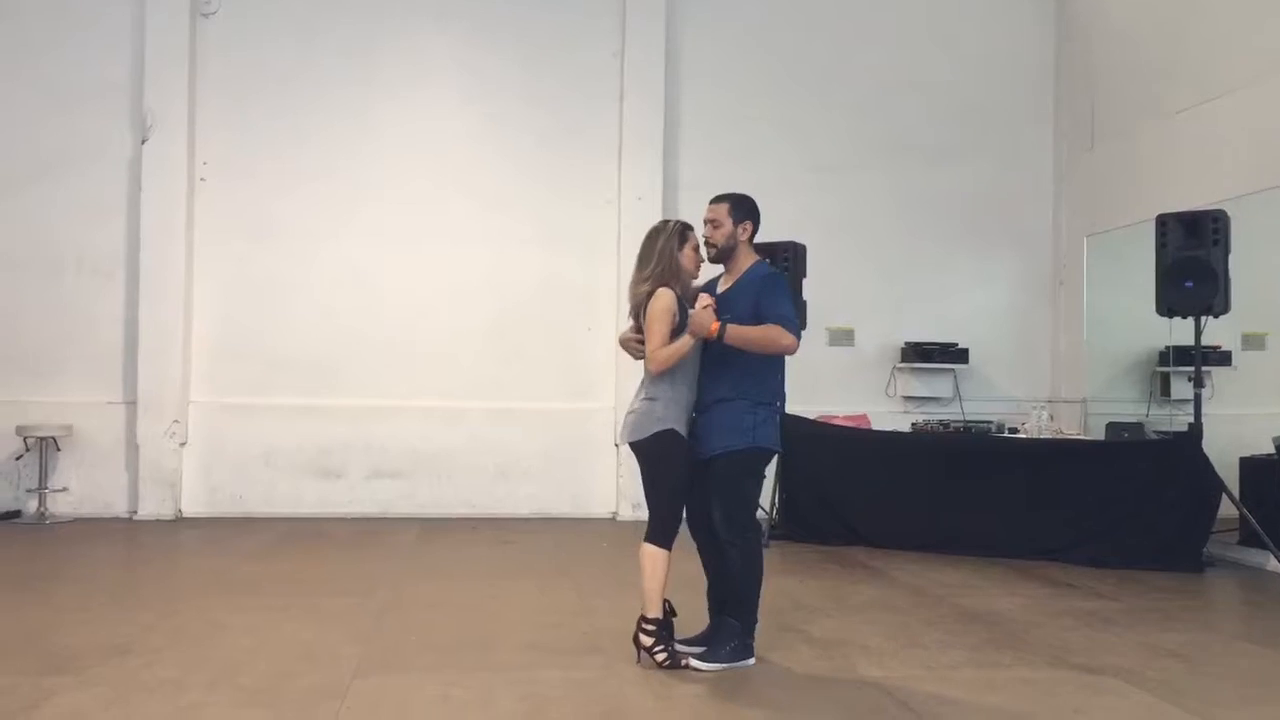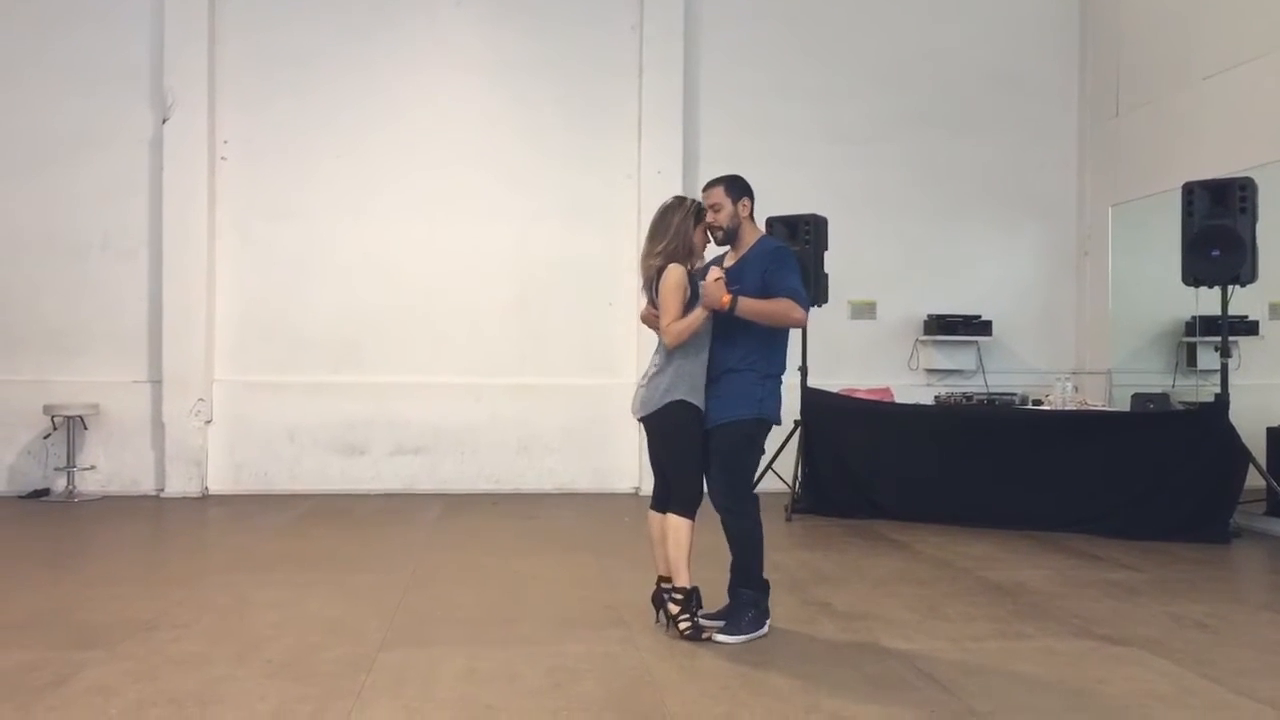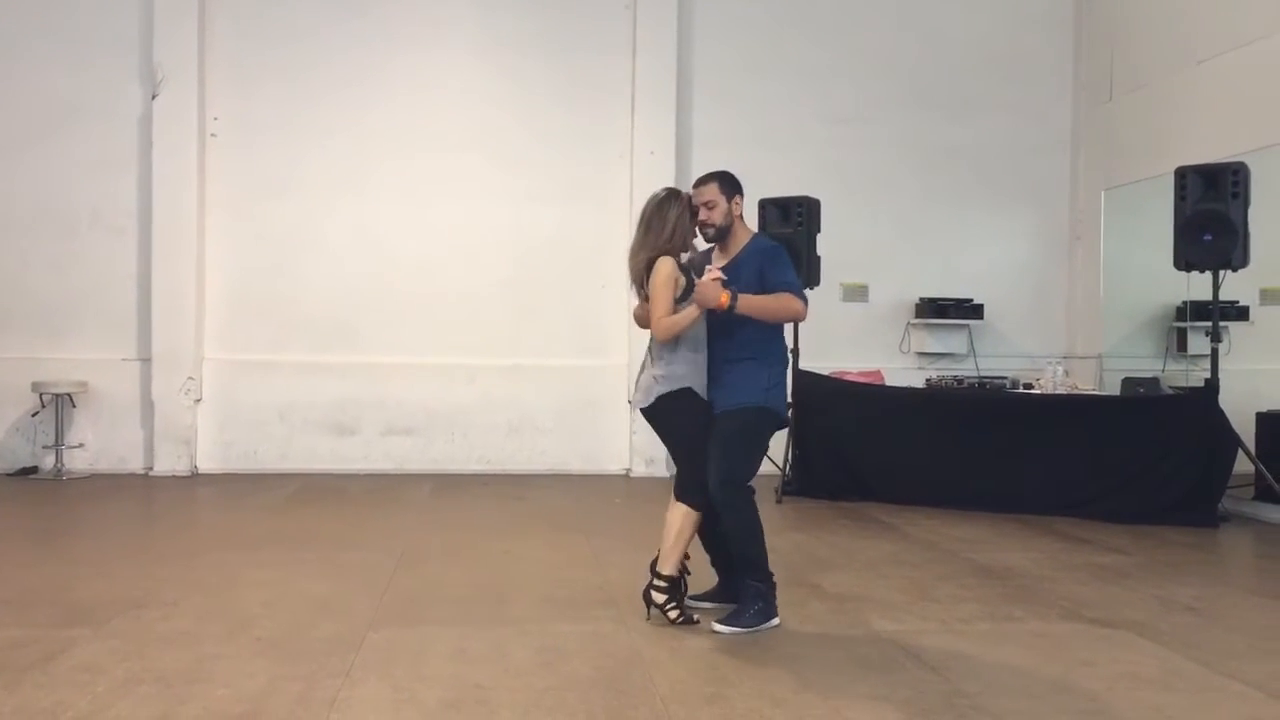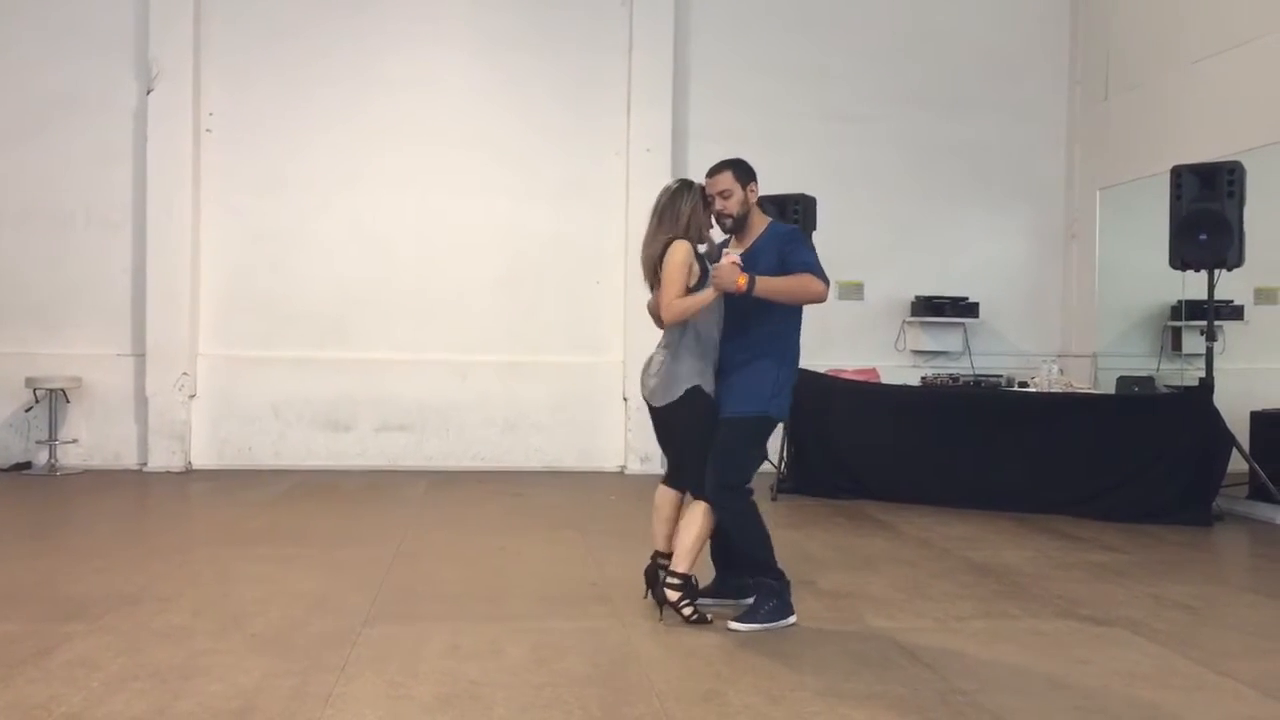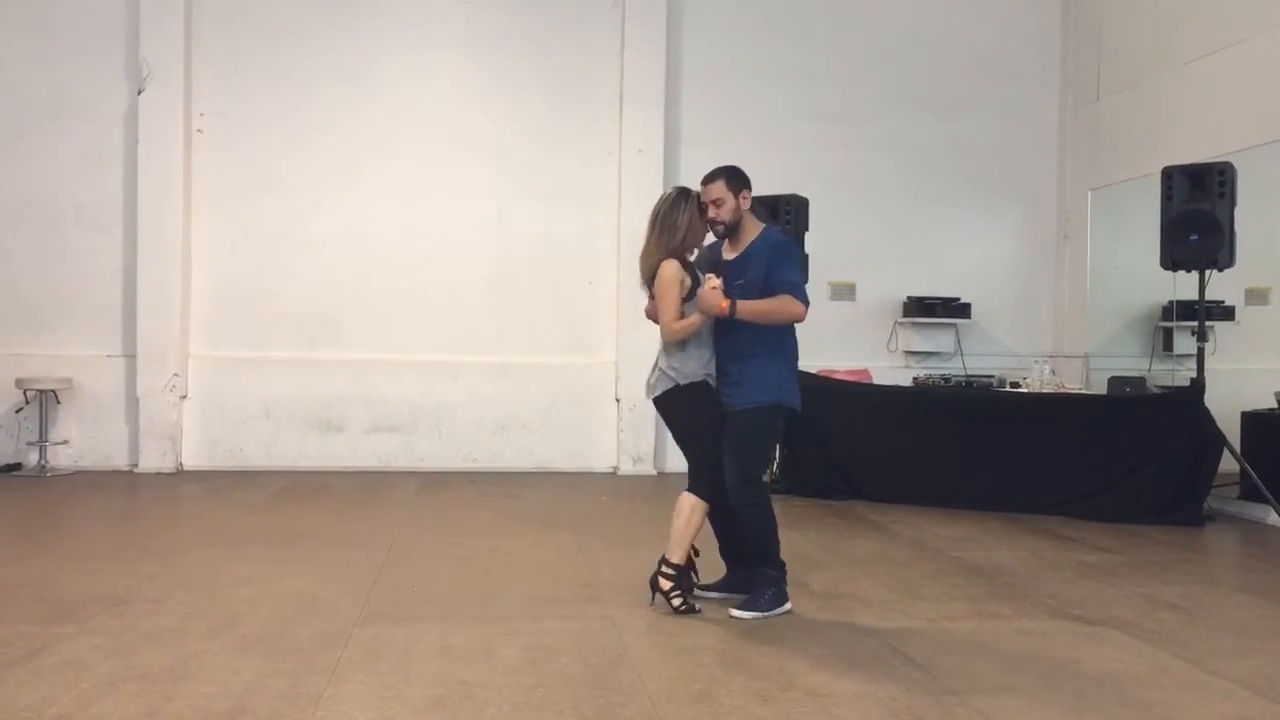
dt=1s
person 1, frame 1
left shoulder: (767, 282)
right shoulder: (710, 289)
left elbow: (786, 339)
left wrist: (717, 328)
right wrist: (633, 338)
left hip: (744, 430)
right hip: (707, 428)
left knee: (735, 529)
right knee: (703, 524)
left ankle: (739, 639)
right ankle: (720, 624)
person 1, frame 2
left shoulder: (773, 255)
right shoulder: (715, 266)
left elbow: (795, 311)
left wrist: (728, 301)
right wrist: (655, 315)
left hip: (747, 400)
right hip: (714, 398)
left knee: (734, 497)
right knee: (724, 497)
left ankle: (753, 606)
right ankle: (742, 600)
person 1, frame 3
left shoulder: (766, 253)
right shoulder: (700, 264)
left elbow: (795, 306)
left wrist: (726, 299)
right wrist: (646, 312)
left hip: (753, 390)
right hip: (711, 391)
left knee: (727, 485)
left ankle: (760, 598)
right ankle: (732, 582)
person 1, frame 4
left shoulder: (785, 240)
right shoulder: (719, 251)
left elbow: (817, 288)
left wrist: (744, 282)
right wrist: (660, 305)
left hip: (759, 388)
right hip: (722, 383)
left knee: (727, 486)
right knee: (708, 481)
left ankle: (775, 596)
right ankle: (732, 579)
person 1, frame 5
left shoulder: (778, 248)
right shoulder: (711, 254)
left elbow: (794, 308)
left wrist: (726, 307)
left hip: (764, 389)
right hip: (722, 387)
left knee: (744, 482)
right knee: (717, 483)
left ankle: (773, 587)
right ankle: (742, 574)
person 2, frame 1
left shoulder: (677, 296)
right shoulder: (664, 296)
right elbow: (655, 361)
right wrist: (696, 331)
left hip: (663, 423)
right hip: (660, 425)
left knee: (663, 521)
right knee: (665, 523)
left ankle: (655, 610)
right ankle: (652, 628)
person 2, frame 2
left shoulder: (681, 273)
right shoulder: (676, 271)
right elbow: (671, 334)
right wrist: (709, 305)
left hip: (667, 398)
right hip: (673, 399)
left knee: (666, 493)
right knee: (686, 495)
left ankle: (666, 586)
right ankle: (680, 594)
person 2, frame 3
left shoulder: (670, 266)
right shoulder: (666, 265)
right elbow: (662, 329)
left wrist: (700, 296)
right wrist: (703, 303)
left hip: (672, 388)
right hip: (675, 389)
left knee: (689, 479)
right knee: (698, 485)
left ankle: (667, 566)
right ankle: (663, 584)
person 2, frame 4
left shoulder: (686, 253)
right shoulder: (681, 249)
right elbow: (670, 311)
left wrist: (719, 284)
right wrist: (718, 289)
left hip: (665, 382)
right hip: (684, 385)
left knee: (679, 474)
right knee: (708, 486)
left ankle: (661, 566)
right ankle: (676, 583)
person 2, frame 5
left shoulder: (685, 266)
right shoulder: (671, 267)
right elbow: (671, 331)
right wrist: (708, 310)
left hip: (688, 383)
right hip: (687, 385)
left knee: (703, 473)
right knee: (709, 478)
left ankle: (677, 558)
right ankle: (670, 572)
